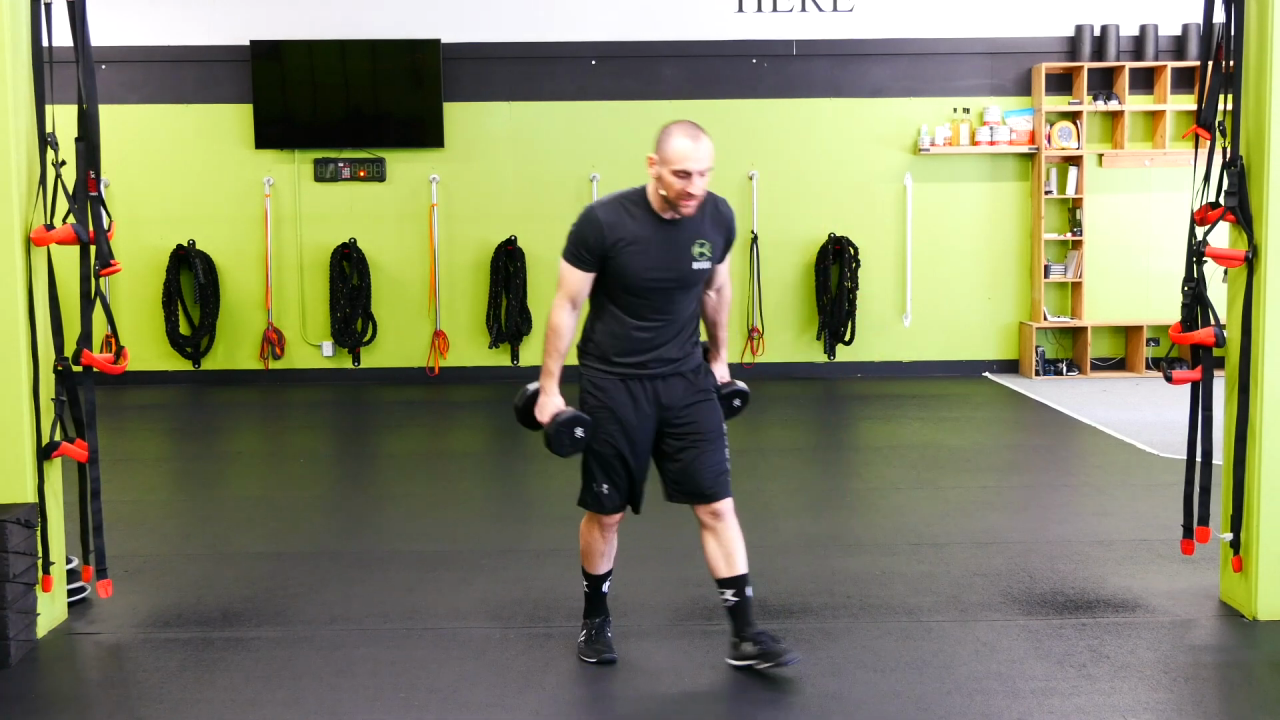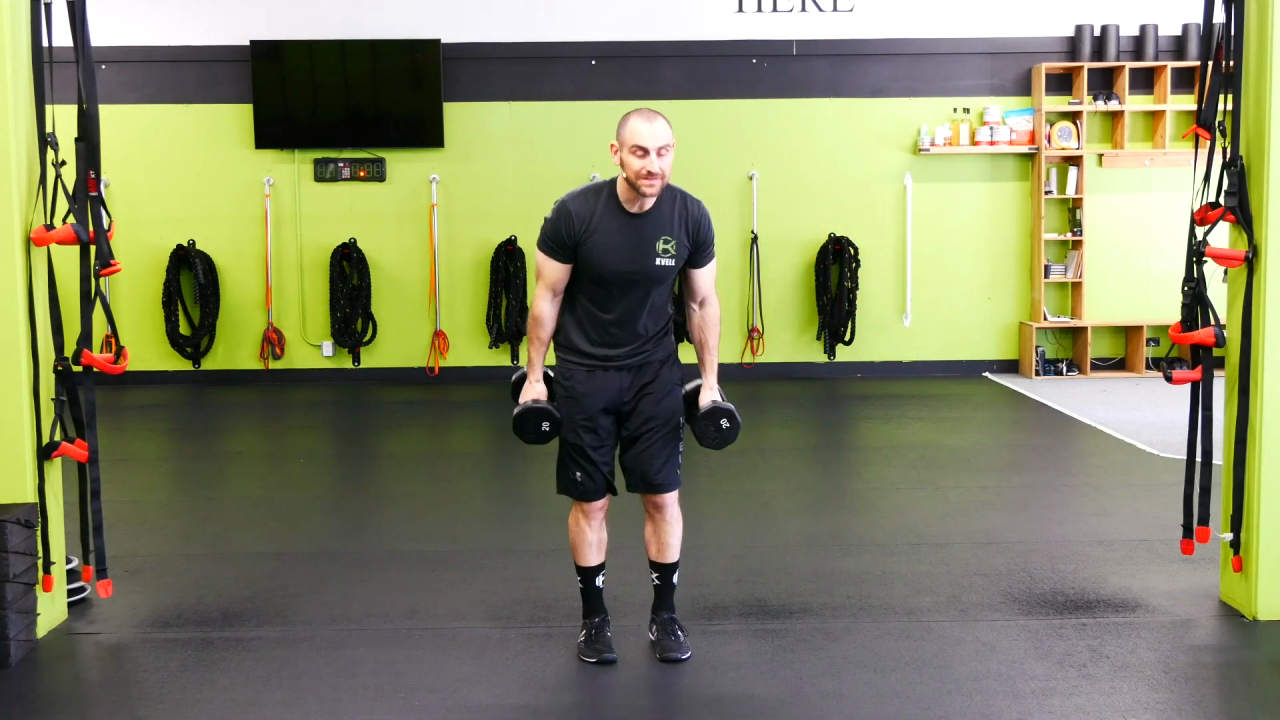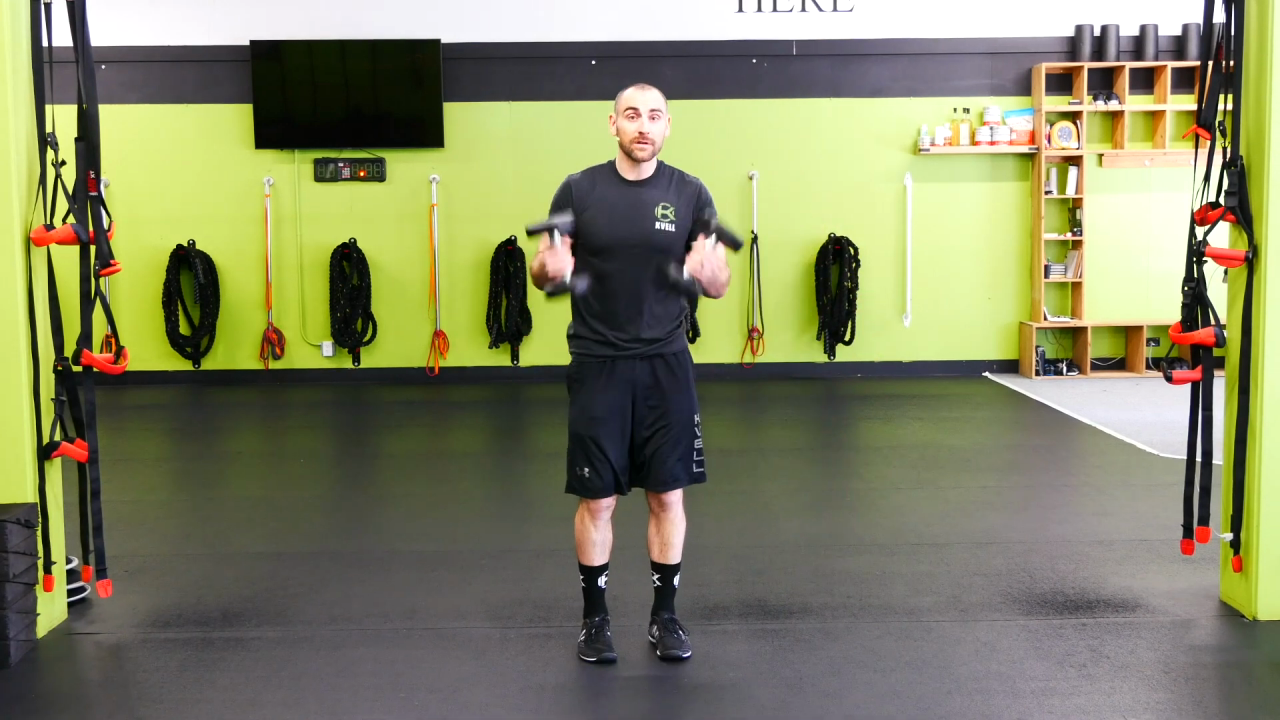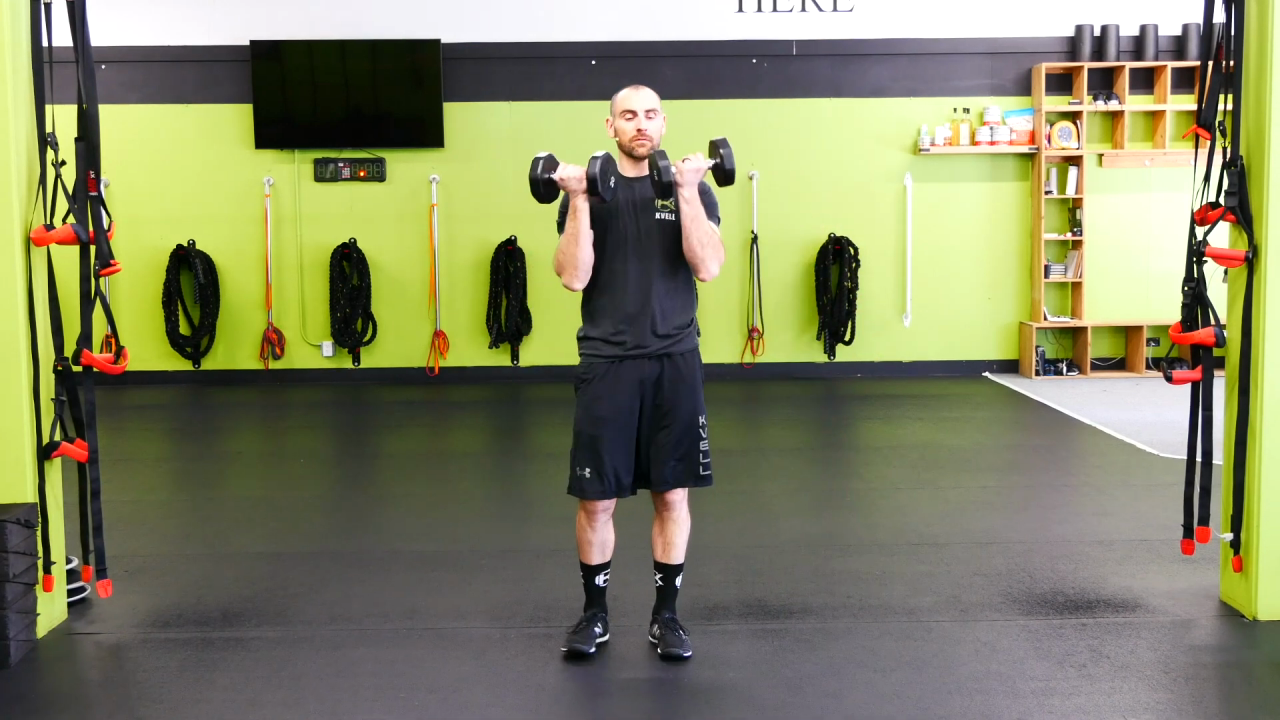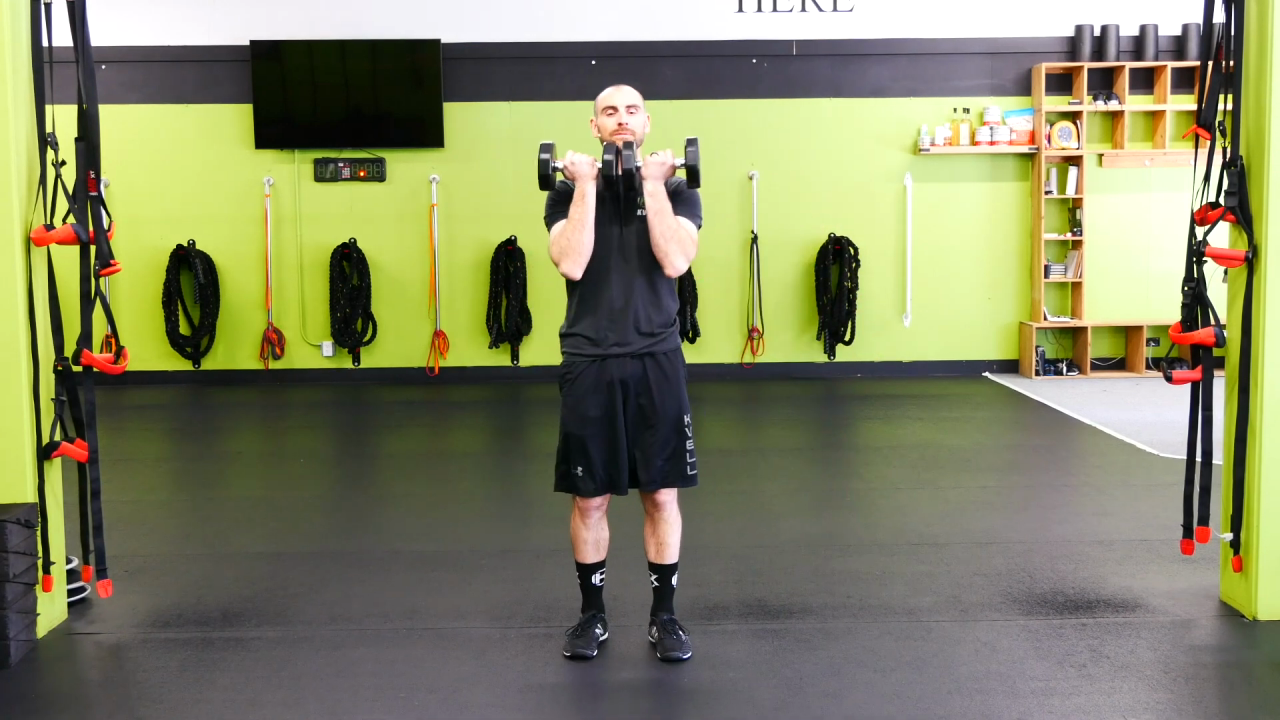
dt=0.4s
person 1, frame 1
left shoulder: (718, 218)
right shoulder: (603, 223)
right elbow: (564, 307)
left wrist: (719, 357)
right wrist: (550, 388)
left hip: (686, 380)
right hip: (613, 385)
left knee: (715, 506)
right knee: (606, 510)
left ankle: (745, 632)
right ankle: (595, 618)
person 1, frame 2
left shoulder: (690, 215)
right shoulder: (575, 213)
left elbow: (704, 300)
right elbow: (546, 295)
left wrist: (710, 379)
right wrist: (537, 374)
left hip: (654, 370)
right hip: (583, 373)
left knee: (662, 495)
right knee: (589, 500)
left ankle: (664, 614)
right ankle: (594, 617)
person 1, frame 3
left shoulder: (690, 192)
right shoulder: (579, 189)
left elbow: (719, 285)
right elbow: (543, 279)
left wrist: (706, 268)
right wrist: (550, 266)
left hip: (665, 363)
right hip: (597, 364)
left knee: (667, 493)
right knee: (596, 498)
left ankle: (664, 615)
right ankle: (594, 617)
person 1, frame 4
left shoulder: (694, 189)
right shoulder: (585, 193)
left elbow: (708, 267)
right elbow: (573, 277)
left wrist: (687, 191)
right wrist: (578, 200)
left hip: (674, 360)
right hip: (606, 362)
left knee: (672, 493)
right knee: (596, 499)
left ankle: (665, 613)
right ankle: (594, 611)
person 1, frame 5
left shoulder: (676, 189)
right shoulder: (567, 190)
left elbow: (675, 261)
right elbow: (571, 264)
left wrist: (652, 185)
right wrist: (586, 186)
left hip: (656, 358)
right hip: (588, 361)
left knee: (661, 492)
right knee: (589, 496)
left ankle: (663, 614)
right ankle: (591, 612)
